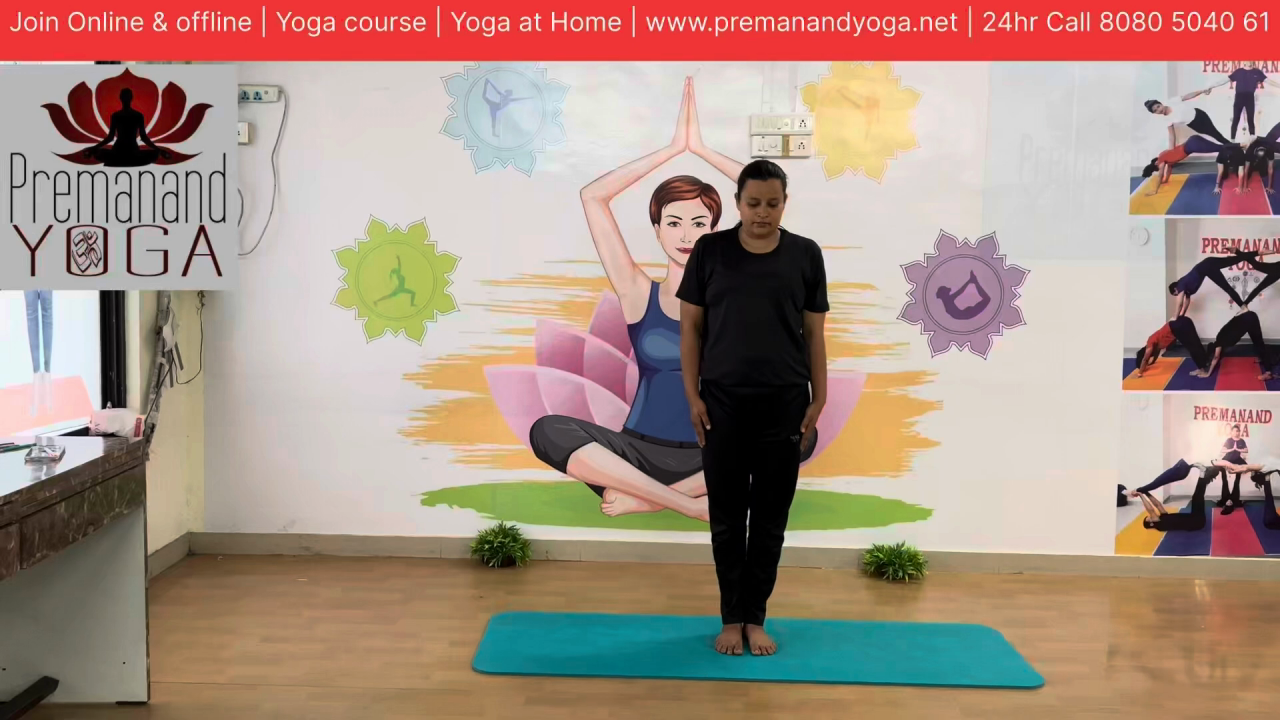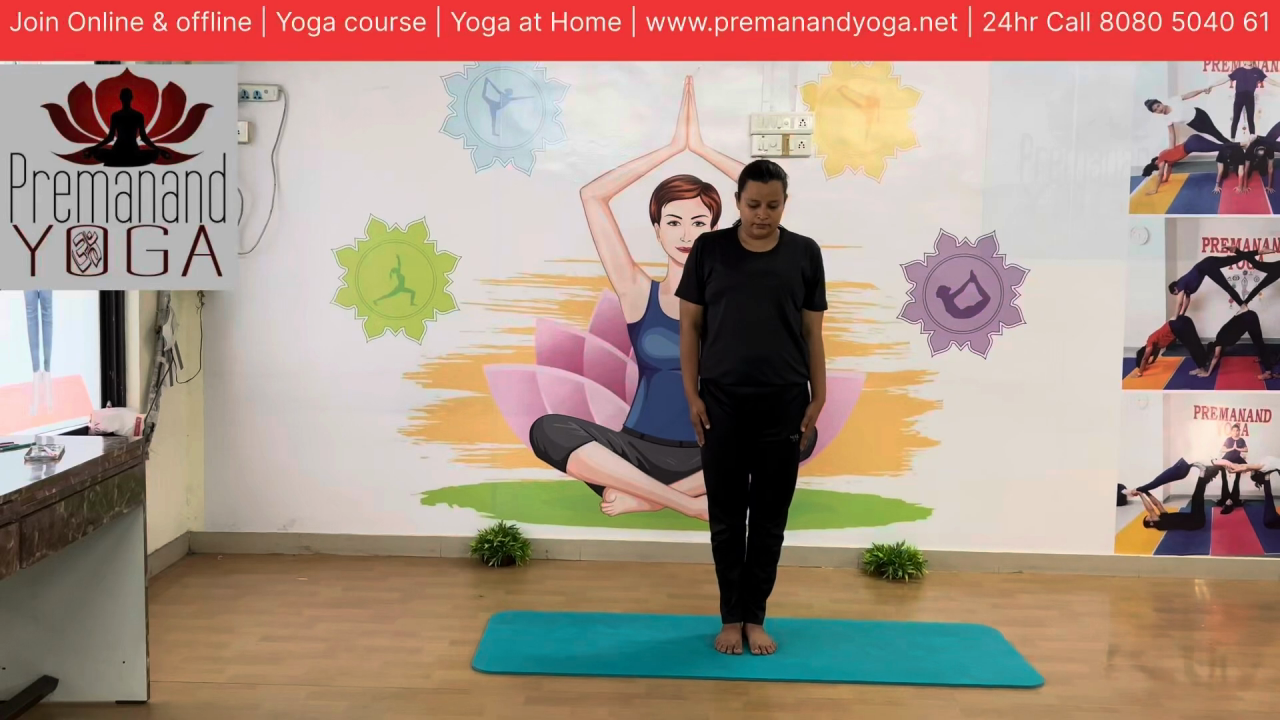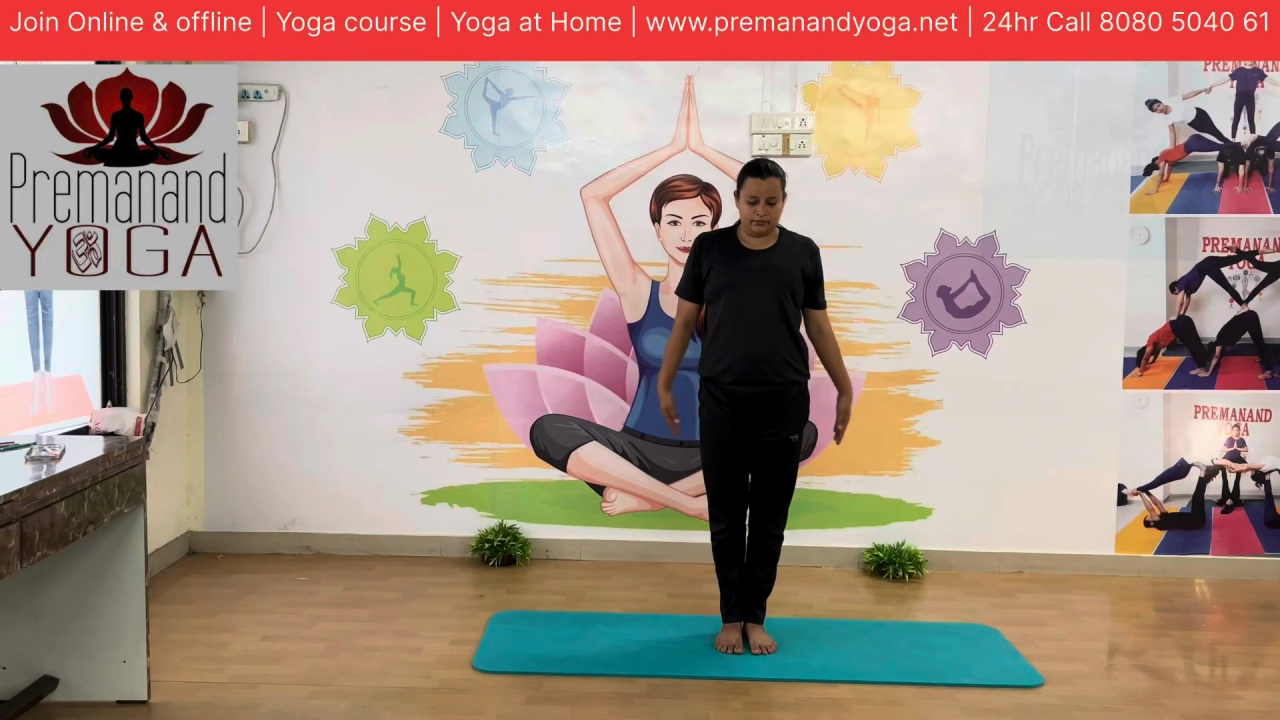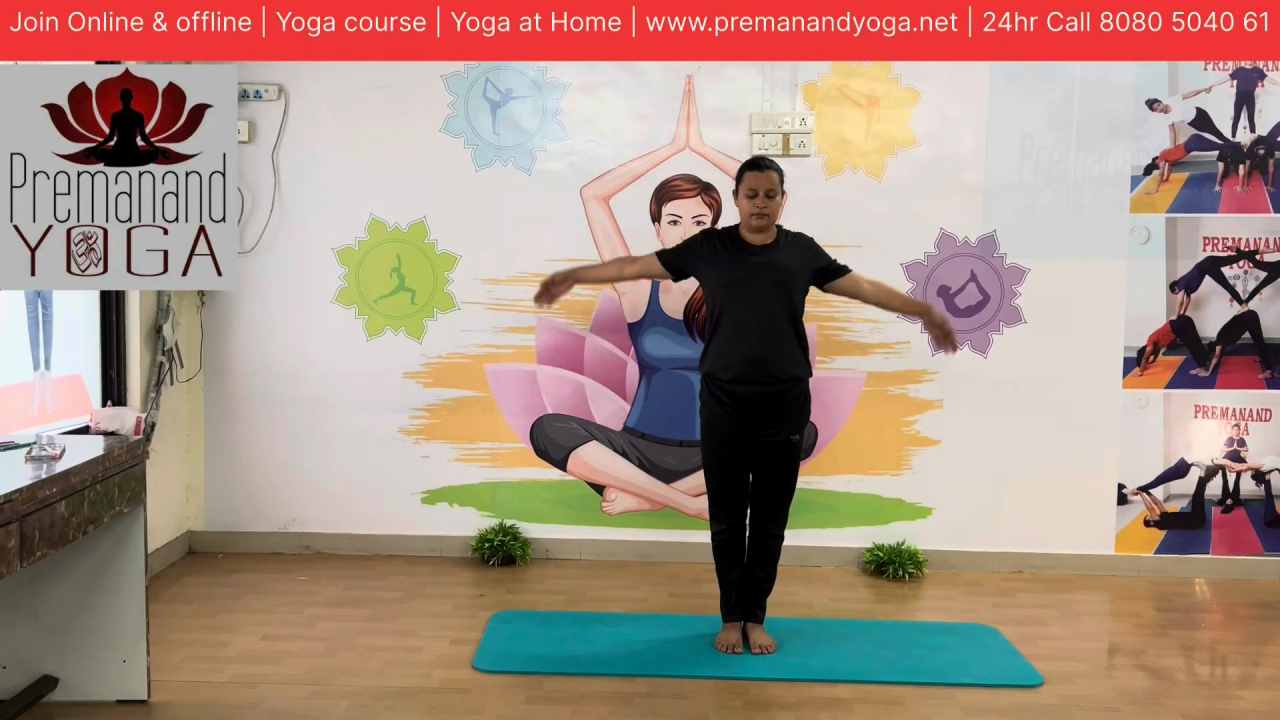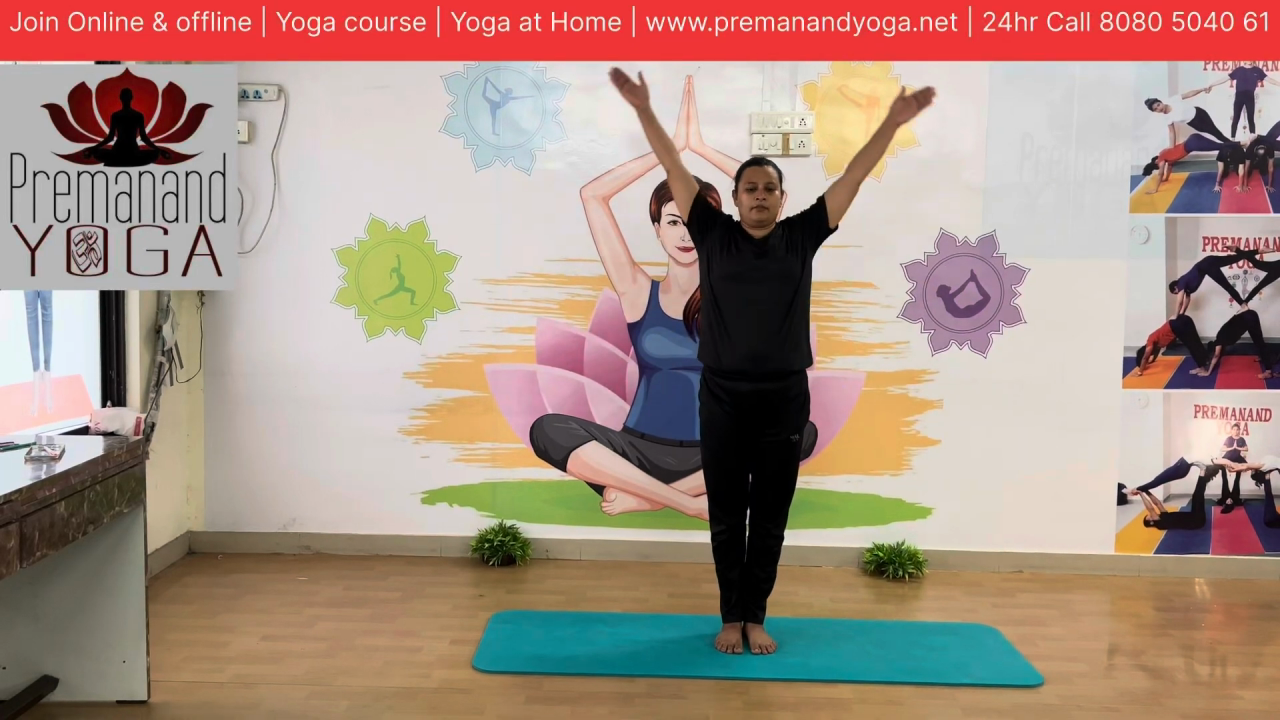
dt=0.4s
person 1, frame 1
left shoulder: (805, 254)
right shoulder: (710, 250)
left elbow: (813, 332)
right elbow: (691, 326)
left wrist: (818, 399)
right wrist: (693, 395)
left hip: (784, 403)
right hip: (723, 402)
left knee: (770, 517)
right knee: (727, 516)
left ankle: (755, 617)
right ankle: (731, 617)
person 1, frame 2
left shoulder: (804, 253)
right shoulder: (709, 248)
left elbow: (812, 331)
right elbow: (690, 325)
left wrist: (818, 399)
right wrist: (692, 394)
left hip: (783, 403)
right hip: (722, 401)
left knee: (770, 516)
right knee: (727, 515)
left ankle: (755, 616)
right ankle: (731, 616)
person 1, frame 3
left shoulder: (803, 252)
right shoulder: (708, 247)
left elbow: (819, 327)
right elbow: (686, 321)
left wrist: (844, 389)
right wrist: (665, 383)
left hip: (784, 400)
right hip: (721, 400)
left knee: (770, 516)
right knee: (725, 515)
left ankle: (756, 616)
right ankle: (731, 616)
person 1, frame 4
left shoulder: (802, 250)
right shoulder: (708, 246)
left elbow: (859, 287)
right elbow: (640, 267)
left wrist: (922, 311)
right wrist: (574, 276)
left hip: (785, 400)
right hip: (723, 399)
left knee: (770, 516)
right knee: (726, 515)
left ankle: (755, 615)
right ankle: (730, 616)
person 1, frame 5
left shoulder: (801, 237)
right shoulder: (713, 235)
left elbow: (852, 176)
right elbow: (673, 167)
left wrist: (894, 122)
right wrist: (643, 111)
left hip: (784, 399)
right hip: (722, 399)
left knee: (770, 519)
right knee: (726, 517)
left ankle: (755, 616)
right ankle: (730, 615)
person 2, frame 1
right shoulder: (638, 293)
right elbow: (592, 198)
left wrist: (700, 148)
right wrist: (674, 148)
right hip: (642, 452)
right knee: (548, 432)
left ankle: (643, 497)
right ankle: (693, 503)
person 2, frame 2
right shoulder: (637, 292)
right elbow: (592, 196)
left wrist: (700, 147)
right wrist: (673, 147)
left hip: (709, 456)
right hip: (641, 452)
right knee: (548, 431)
left ankle: (642, 496)
right ankle: (692, 501)
person 2, frame 3
right shoulder: (640, 292)
right elbow: (593, 196)
left wrist: (700, 146)
right wrist: (675, 146)
right hip: (642, 451)
left knee: (802, 433)
right knee: (550, 431)
left ankle: (648, 495)
right ankle: (695, 503)
person 2, frame 4
right shoulder: (640, 292)
right elbow: (593, 196)
left wrist: (700, 146)
right wrist: (674, 146)
right hip: (642, 451)
left knee: (801, 433)
right knee: (549, 430)
left ankle: (645, 495)
right ankle: (695, 502)
person 2, frame 5
right shoulder: (638, 292)
right elbow: (592, 196)
left wrist: (699, 146)
right wrist: (671, 147)
right hip: (641, 451)
left knee: (800, 432)
right knee: (548, 430)
left ankle: (645, 495)
right ankle: (694, 502)
